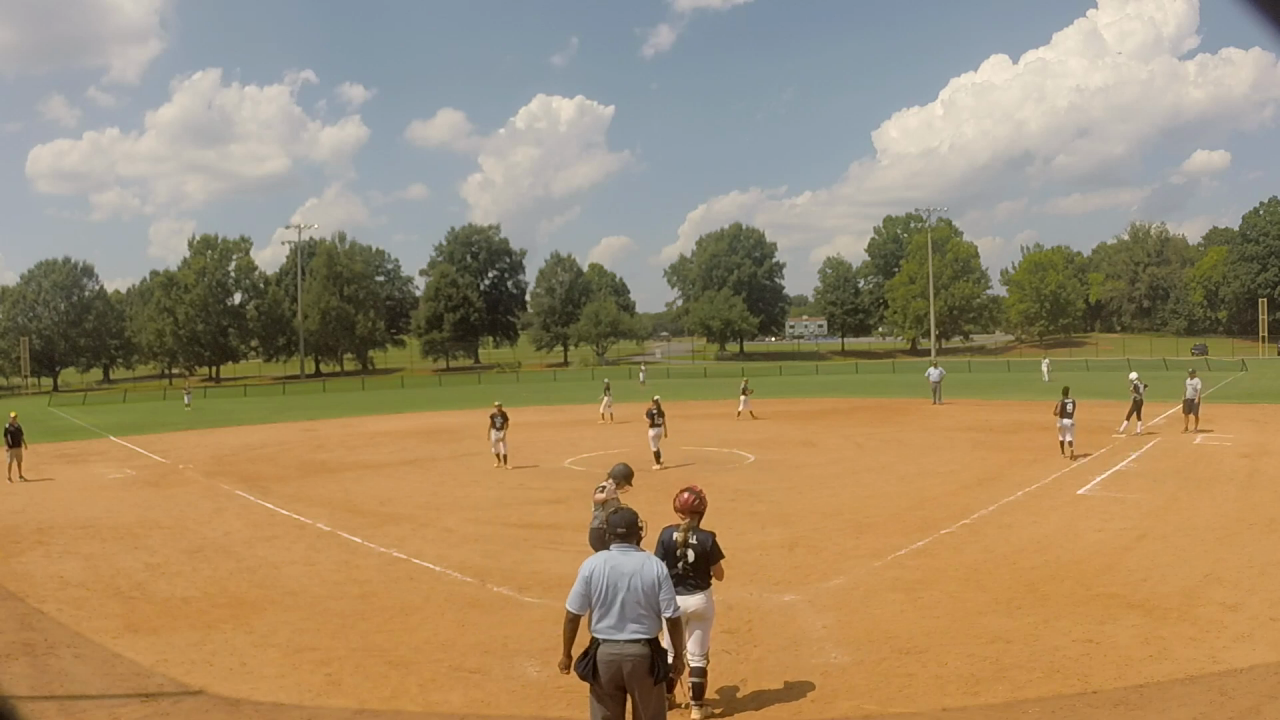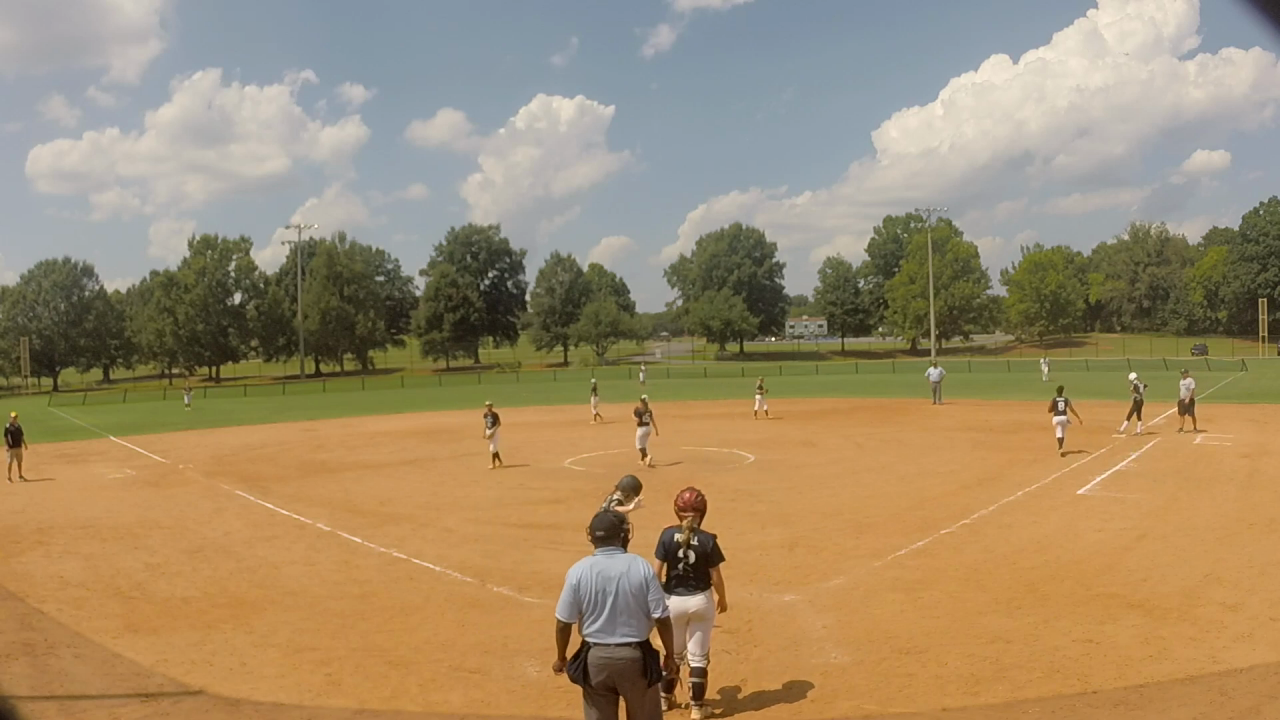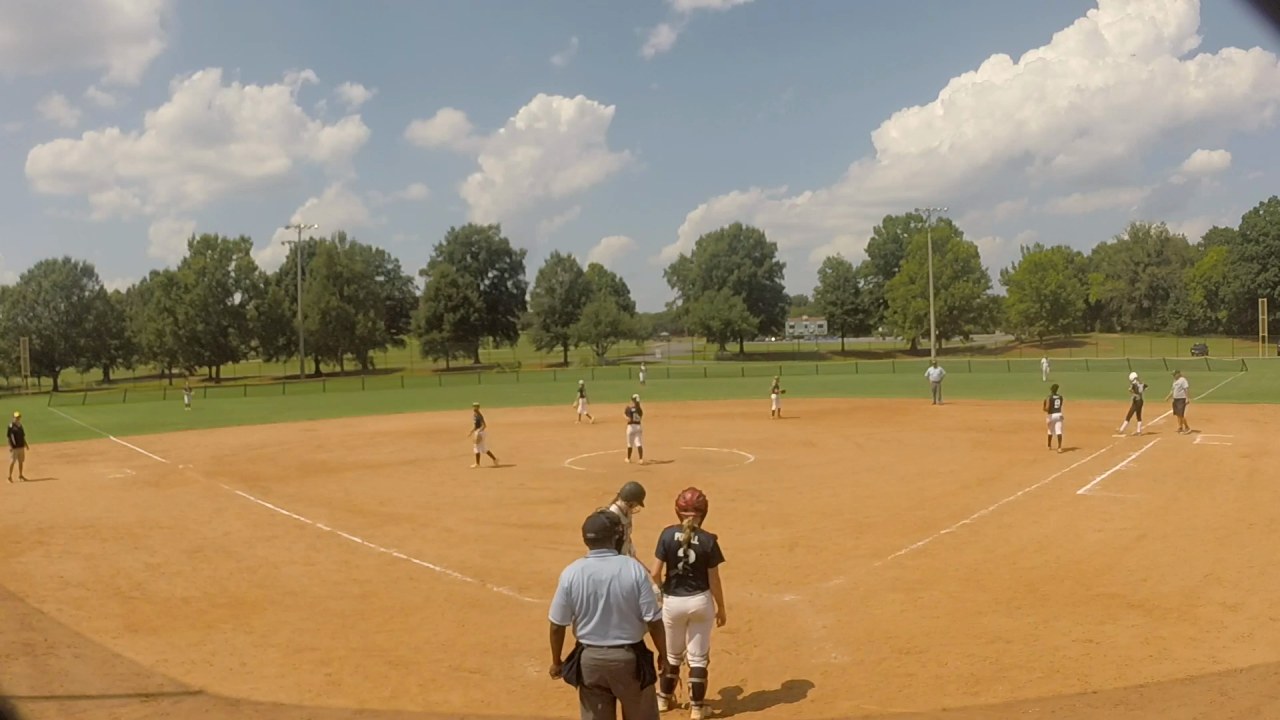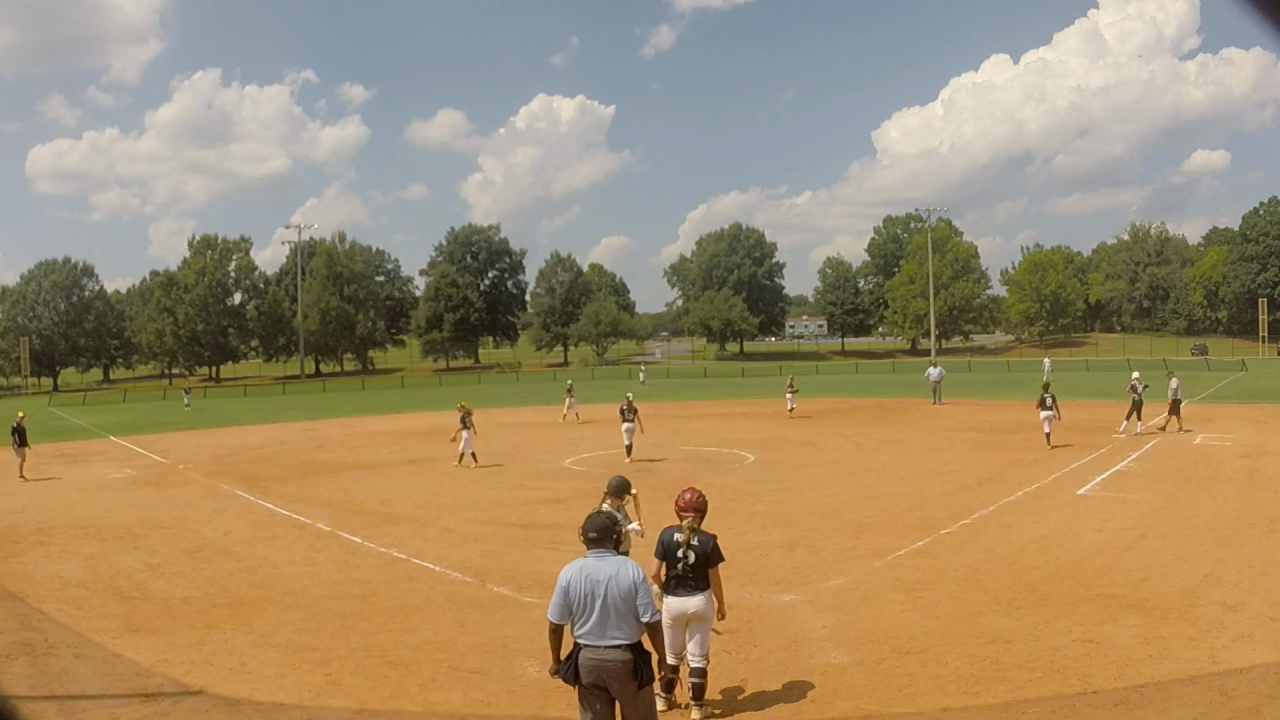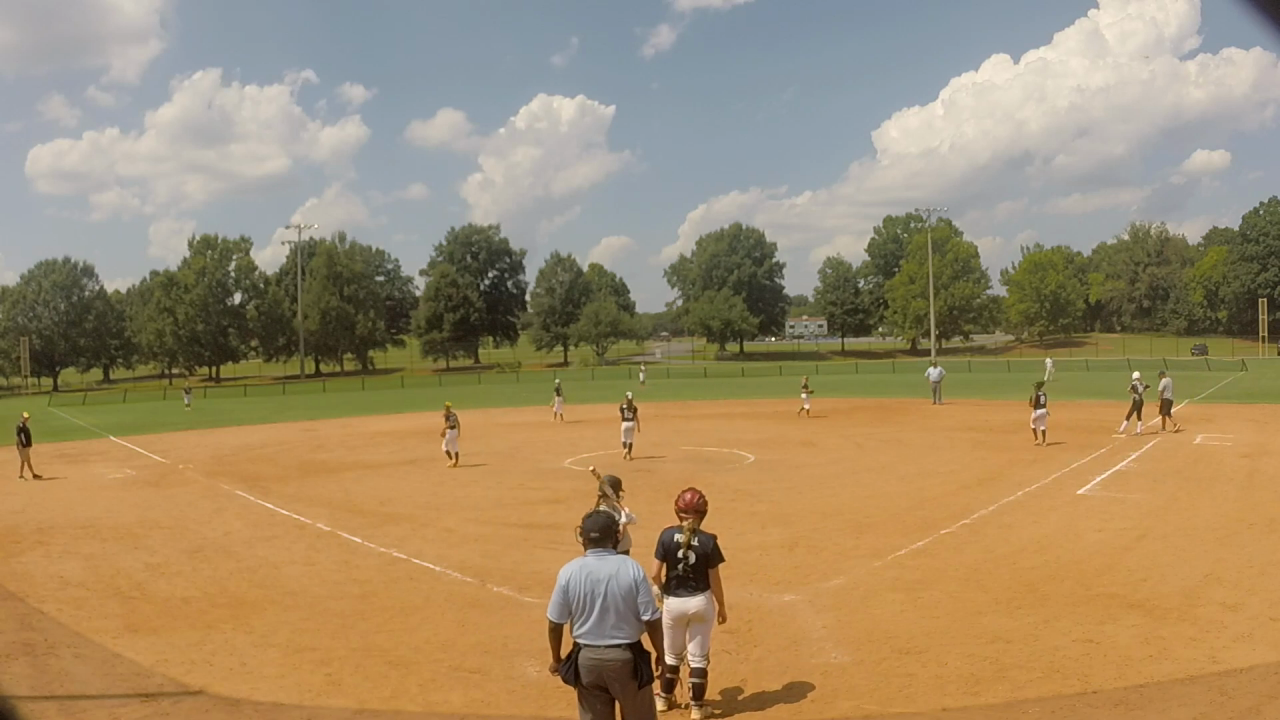
dt=0.4s
person 1, frame 1
left shoulder: (667, 534)
right shoulder: (707, 538)
right elbow: (719, 575)
left hip: (673, 600)
right hip: (700, 600)
left knee: (671, 652)
right knee: (698, 656)
left ankle: (665, 699)
person 1, frame 2
left shoulder: (667, 535)
right shoulder: (707, 540)
left elbow: (656, 573)
right elbow: (716, 578)
left wrist: (662, 591)
right wrist: (722, 600)
left hip: (674, 601)
right hip: (701, 601)
left knee: (673, 653)
right knee: (698, 657)
left ankle: (664, 699)
person 1, frame 3
left shoulder: (668, 535)
right shoulder: (708, 540)
left elbow: (656, 573)
right elbow: (714, 580)
left wrist: (663, 589)
right wrist: (721, 607)
left hip: (673, 602)
right hip: (700, 602)
left knee: (672, 654)
right knee: (698, 657)
left ankle: (664, 699)
person 1, frame 4
left shoulder: (667, 535)
right shoulder: (708, 540)
left elbow: (654, 572)
right elbow: (714, 579)
left wrist: (663, 589)
right wrist: (721, 604)
left hip: (673, 602)
right hip: (700, 602)
left knee: (672, 654)
right knee: (698, 657)
left ankle: (664, 699)
person 1, frame 5
left shoulder: (667, 535)
right shoulder: (708, 541)
left elbow: (654, 573)
right elbow: (714, 580)
left wrist: (663, 590)
right wrist: (722, 606)
left hip: (673, 602)
right hip: (701, 602)
left knee: (672, 654)
right knee: (698, 657)
left ankle: (664, 699)
person 2, frame 1
left shoulder: (592, 564)
right shoulder: (655, 565)
left elbow: (573, 614)
right elbow: (672, 618)
left wrist: (566, 653)
right wrist: (678, 655)
left hip: (604, 653)
right hip: (644, 652)
person 2, frame 2
left shoulder: (579, 570)
right shoulder: (641, 567)
left elbow: (563, 622)
right elbow: (662, 618)
left wrist: (560, 657)
right wrist: (670, 654)
left hip: (595, 656)
right hip: (635, 655)
person 2, frame 3
left shoulder: (571, 573)
right shoulder: (633, 569)
left elbow: (557, 625)
right elbow: (653, 620)
left wrist: (556, 661)
right wrist: (662, 654)
left hip: (589, 658)
right hip: (629, 657)
person 2, frame 4
left shoulder: (570, 573)
right shoulder: (631, 570)
left elbow: (556, 624)
right elbow: (651, 621)
left wrist: (556, 660)
right wrist: (662, 657)
left hip: (587, 659)
right hip: (627, 657)
person 2, frame 5
left shoulder: (569, 572)
right shoulder: (631, 568)
left elbow: (555, 623)
right elbow: (651, 619)
left wrist: (556, 658)
right wrist: (660, 654)
left hip: (586, 658)
right hip: (626, 657)
